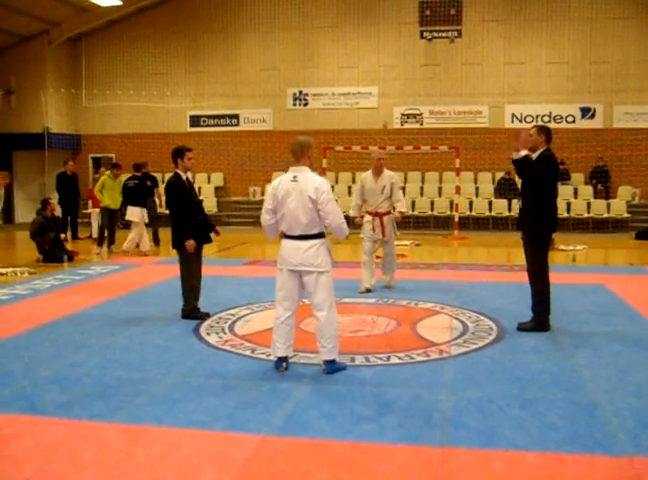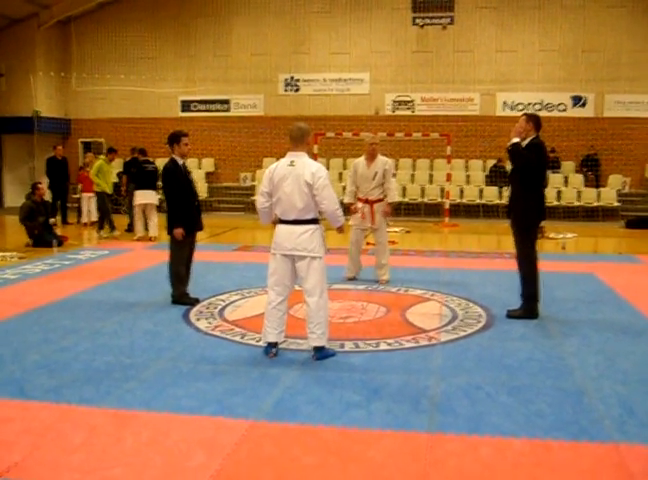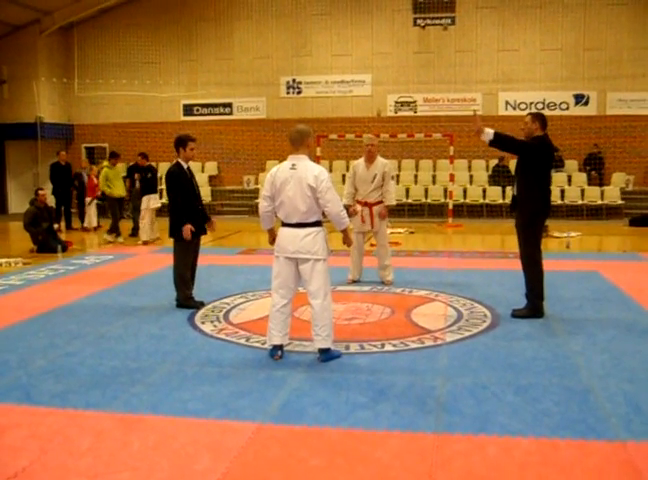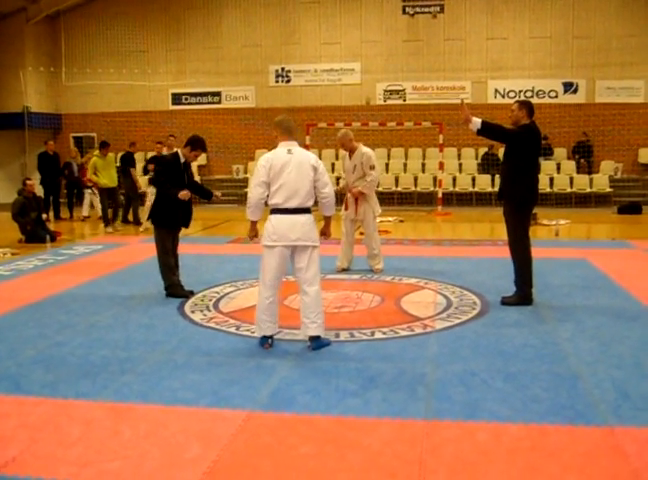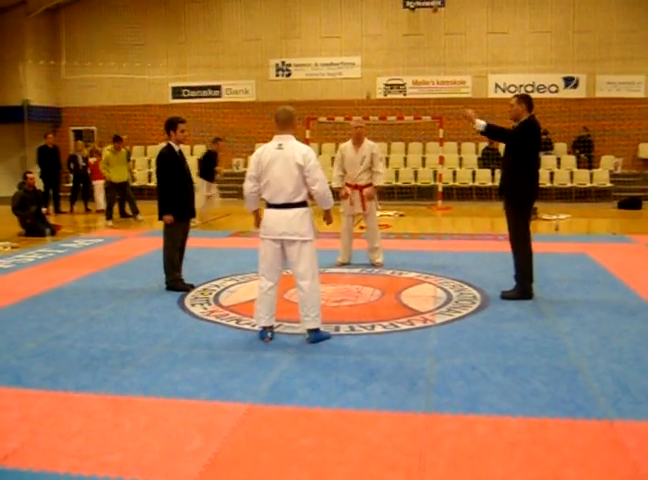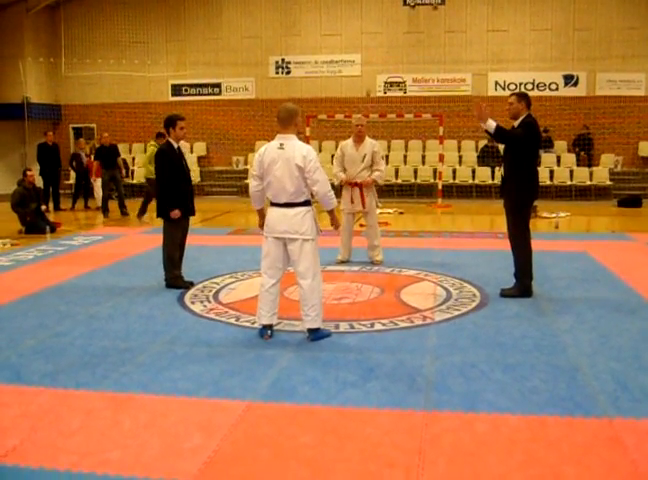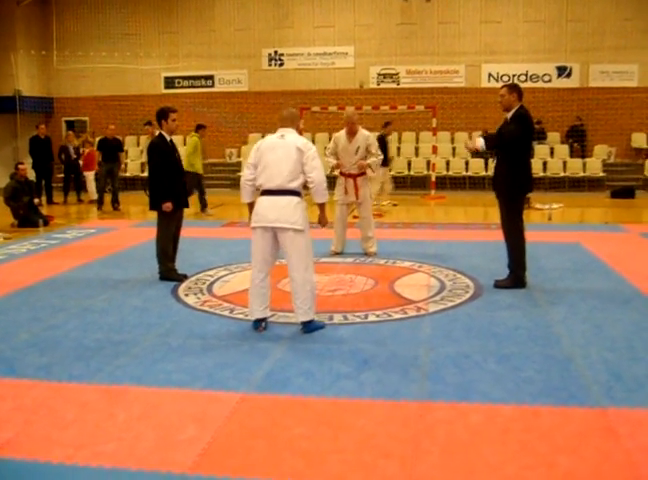
dt=0.7s
person 1, frame 1
left shoulder: (277, 184)
right shoulder: (319, 183)
left elbow: (267, 220)
right elbow: (334, 219)
right wrist: (344, 234)
left hip: (288, 250)
right hip: (315, 250)
left knee: (285, 306)
right knee: (324, 307)
left ankle: (281, 357)
right ankle: (329, 360)
person 1, frame 2
left shoulder: (273, 169)
right shoulder: (315, 169)
left elbow: (262, 203)
right elbow: (329, 205)
right wrist: (339, 224)
left hip: (283, 234)
right hip: (308, 235)
left knee: (277, 290)
right knee: (315, 292)
left ankle: (271, 343)
right ankle: (318, 346)
person 1, frame 3
left shoulder: (275, 172)
right shoulder: (317, 172)
left elbow: (265, 207)
right elbow: (333, 207)
left wrist: (270, 231)
right wrist: (346, 232)
left hip: (285, 238)
right hip: (311, 238)
left knee: (281, 294)
right knee: (319, 295)
left ankle: (276, 345)
right ankle: (324, 348)
person 1, frame 4
left shoulder: (268, 159)
right shoulder: (312, 159)
left elbow: (256, 196)
right elbow: (327, 194)
left wrist: (253, 225)
right wrist: (327, 224)
left hip: (277, 224)
right hip: (304, 224)
left knee: (269, 282)
right knee: (310, 282)
left ankle: (266, 335)
right ankle: (315, 335)
person 1, frame 5
left shoulder: (261, 153)
right shoulder: (304, 151)
left elbow: (250, 189)
right elbow: (320, 187)
left wrist: (256, 215)
right wrist: (328, 211)
left hip: (271, 219)
right hip: (298, 219)
left knee: (268, 276)
right knee: (306, 276)
left ankle: (266, 327)
right ankle: (313, 329)
person 1, frame 6
left shoulder: (263, 152)
right shoulder: (305, 151)
left elbow: (255, 188)
right elbow: (321, 187)
left wrist: (261, 215)
right wrist: (332, 214)
left hip: (274, 217)
right hip: (300, 217)
left knee: (270, 273)
right knee: (308, 275)
left ankle: (266, 325)
right ankle: (313, 327)
person 1, frame 7
left shoulder: (262, 143)
right shoulder: (304, 144)
left elbow: (247, 179)
right elbow: (317, 179)
left wrist: (251, 209)
right wrist: (322, 211)
left hip: (264, 206)
right hip: (290, 207)
left knee: (260, 266)
right knee: (300, 268)
left ankle: (259, 318)
right ankle: (307, 319)
person 2, frame 1
left shoulder: (547, 158)
right shoulder: (539, 158)
left elbow: (533, 175)
right elbow: (523, 173)
left wrist: (524, 152)
right wrist: (518, 153)
left hip: (540, 223)
right hip: (534, 221)
left knee: (538, 271)
right knee: (536, 270)
left ankle: (541, 319)
right ankle: (540, 316)
person 2, frame 2
left shoulder: (536, 146)
right shoulder: (530, 146)
left elbow: (522, 164)
right elbow: (517, 163)
left wrist: (515, 140)
right wrist: (514, 143)
left hip: (528, 210)
right hip: (523, 209)
left knee: (526, 258)
right knee: (525, 257)
left ankle: (530, 307)
right ankle: (529, 304)
person 2, frame 3
left shoulder: (541, 144)
right shoulder: (536, 145)
left elbow: (515, 145)
right elbow: (516, 147)
left wrist: (485, 132)
right wrist: (485, 133)
left hip: (533, 208)
right hip: (529, 206)
left knee: (530, 256)
right knee: (530, 256)
left ankle: (535, 306)
right ankle: (534, 303)
person 2, frame 4
left shoulder: (528, 132)
right shoulder: (524, 132)
left elbow: (503, 134)
right elbow: (504, 135)
left wrist: (473, 121)
right wrist: (473, 122)
left hip: (520, 196)
right hip: (518, 194)
left knee: (519, 244)
right knee: (519, 243)
left ankle: (524, 293)
right ankle: (523, 291)
person 2, frame 5
left shoulder: (530, 126)
right shoulder: (524, 127)
left elbow: (507, 134)
right elbow: (506, 135)
left wrist: (478, 122)
right wrist: (478, 122)
left hip: (521, 191)
right hip: (517, 190)
left knee: (520, 238)
right knee: (519, 238)
left ankle: (524, 287)
right ankle: (524, 285)
person 2, frame 6
left shoulder: (529, 125)
right shoulder: (520, 125)
left elbow: (511, 138)
right elbow: (505, 138)
left wrist: (487, 122)
right wrist: (485, 122)
left hip: (521, 189)
right hip: (516, 188)
left knee: (519, 237)
right knee: (518, 236)
left ankle: (523, 285)
right ankle: (523, 283)
person 2, frame 7
left shoulder: (521, 117)
right shoulder: (514, 117)
left elbow: (508, 138)
right elbow: (500, 139)
left wrist: (480, 143)
right wrist: (482, 142)
left hip: (514, 181)
right hip: (509, 180)
left knee: (513, 228)
right knee: (512, 228)
left ankle: (517, 276)
right ankle: (517, 274)
person 3, frame 1
left shoulder: (187, 181)
right shoulder: (173, 183)
right elbow: (178, 214)
left wrist: (211, 226)
right wrist: (186, 237)
left hip: (196, 233)
right hip: (186, 237)
left knee: (195, 274)
right knee: (190, 274)
left ankle: (193, 307)
right ankle: (189, 309)
person 3, frame 2
left shoulder: (182, 167)
right shoulder: (170, 169)
right elbow: (171, 200)
left wrist: (195, 220)
right wrist: (176, 225)
left hip: (189, 222)
right hip: (180, 223)
left knee: (186, 260)
right knee: (178, 260)
left ankle: (182, 292)
right ankle: (178, 294)
person 3, frame 3
left shoulder: (187, 171)
right shoulder: (174, 172)
right elbow: (175, 201)
left wrist: (206, 218)
right wrist: (184, 223)
left hip: (196, 223)
right hip: (186, 224)
left knee: (191, 263)
right knee: (182, 264)
left ankle: (186, 295)
right ankle: (184, 298)
person 3, frame 4
left shoulder: (185, 164)
right shoulder: (167, 161)
left elbow: (192, 184)
right elbow: (161, 185)
left wrist: (210, 194)
right wrist: (177, 194)
left hip: (176, 215)
right hip: (163, 214)
left knee: (172, 251)
right knee: (166, 252)
left ankle: (175, 285)
right ankle: (172, 286)
person 3, frame 5
left shoulder: (178, 153)
right shoulder: (165, 155)
right elbow: (164, 186)
left wrist: (189, 208)
right wrist: (166, 211)
left hip: (183, 208)
right hip: (174, 210)
left knee: (180, 246)
right knee: (172, 246)
left ankle: (177, 278)
right ankle: (172, 280)
person 3, frame 6
left shoulder: (177, 150)
right shoulder: (164, 151)
right elbow: (164, 182)
left wrist: (185, 205)
right wrist: (172, 207)
left hip: (182, 205)
right hip: (174, 207)
left knee: (180, 243)
right knee: (172, 243)
left ankle: (177, 276)
right ankle: (172, 278)
person 3, frame 7
left shoulder: (169, 143)
right shoulder: (156, 144)
right elbow: (157, 175)
left wrist: (181, 196)
right wrist: (164, 199)
left hip: (176, 197)
right hip: (167, 198)
left knee: (173, 235)
right knee: (165, 235)
left ankle: (170, 268)
right ankle: (166, 270)
person 4, frame 1
left shoulder: (391, 176)
right shoulder: (364, 178)
left elbow: (397, 196)
right elbow: (357, 198)
left wrist: (399, 211)
right wrist: (356, 215)
left hip: (387, 219)
right hip: (369, 219)
left knee: (389, 252)
right knee: (367, 252)
left ankle: (388, 280)
right ankle: (367, 284)
person 4, frame 2
left shoulder: (386, 162)
right shoulder: (357, 163)
left elbow: (390, 185)
right elbow: (351, 185)
left wrist: (389, 204)
right wrist: (351, 203)
left hip: (378, 206)
right hip: (361, 206)
left knee: (381, 242)
right knee: (355, 240)
left ankle: (382, 275)
right ankle: (352, 272)
person 4, frame 3
left shoulder: (384, 164)
right shoulder: (356, 165)
left elbow: (389, 187)
right elbow: (350, 187)
left wrist: (386, 206)
right wrist: (350, 205)
left hip: (377, 208)
right hip: (360, 209)
left knee: (382, 243)
right knee: (357, 244)
left ankle: (386, 276)
right ankle: (354, 275)
person 4, frame 4
left shoulder: (366, 153)
right shoulder: (346, 155)
left elbow: (373, 177)
left wrist: (360, 191)
right wrist: (344, 186)
left hip: (365, 199)
right hip: (350, 198)
left knee: (371, 232)
right knee: (346, 232)
left ankle: (376, 263)
right ankle: (343, 263)
person 4, frame 5
left shoulder: (372, 147)
right shoulder: (343, 148)
left elbow: (378, 169)
right elbow: (338, 170)
left wrist: (374, 188)
right wrist: (340, 188)
left hip: (366, 191)
right hip: (349, 191)
left knee: (372, 226)
right knee: (346, 226)
left ankle: (376, 257)
right ankle: (344, 257)
person 4, frame 6
left shoulder: (373, 145)
right shoulder: (344, 145)
left elbow: (380, 167)
right elbow: (336, 166)
left wrist: (372, 180)
right wrist: (343, 178)
left hip: (367, 188)
right hip: (349, 189)
left knee: (372, 223)
right knee: (346, 224)
left ankle: (376, 255)
right ankle: (344, 255)
person 4, frame 7
left shoulder: (367, 136)
right shoulder: (337, 137)
left elbow: (377, 156)
right elbow: (329, 154)
left wrist: (368, 164)
right wrist: (334, 163)
left hip: (361, 180)
right hip: (343, 180)
left knee: (366, 215)
right knee: (340, 215)
left ankle: (369, 247)
right ankle: (337, 246)
